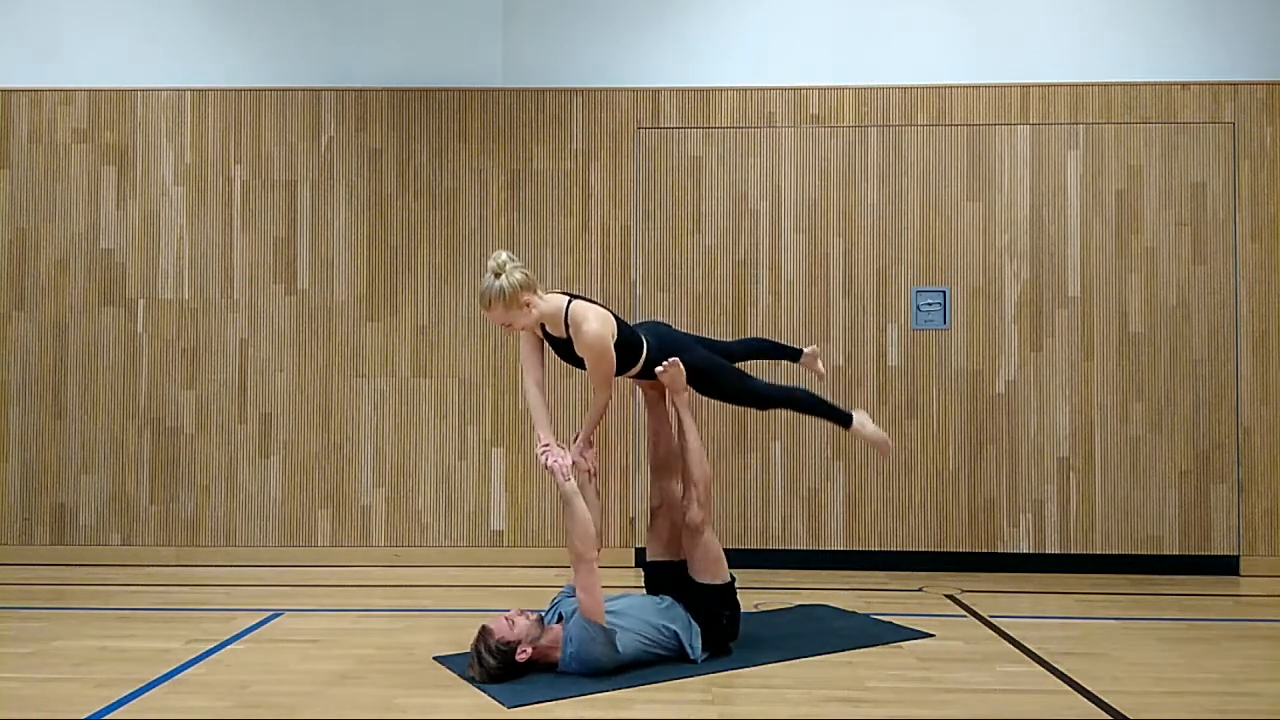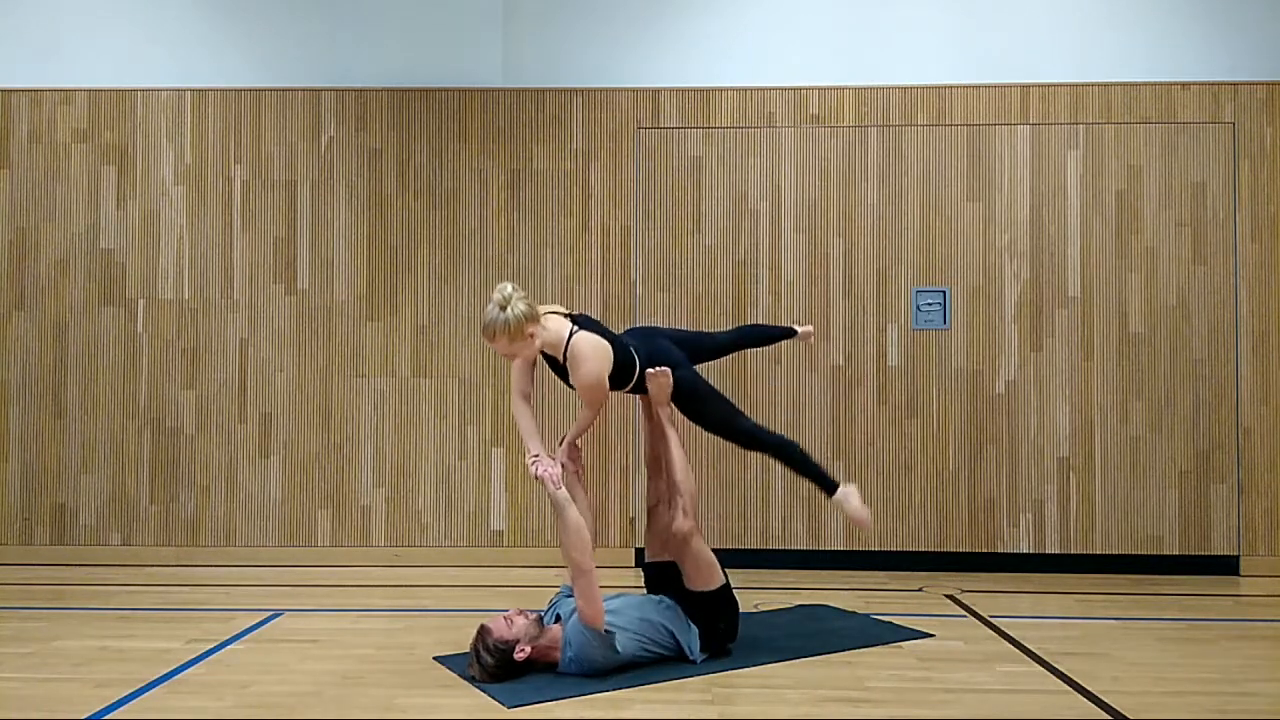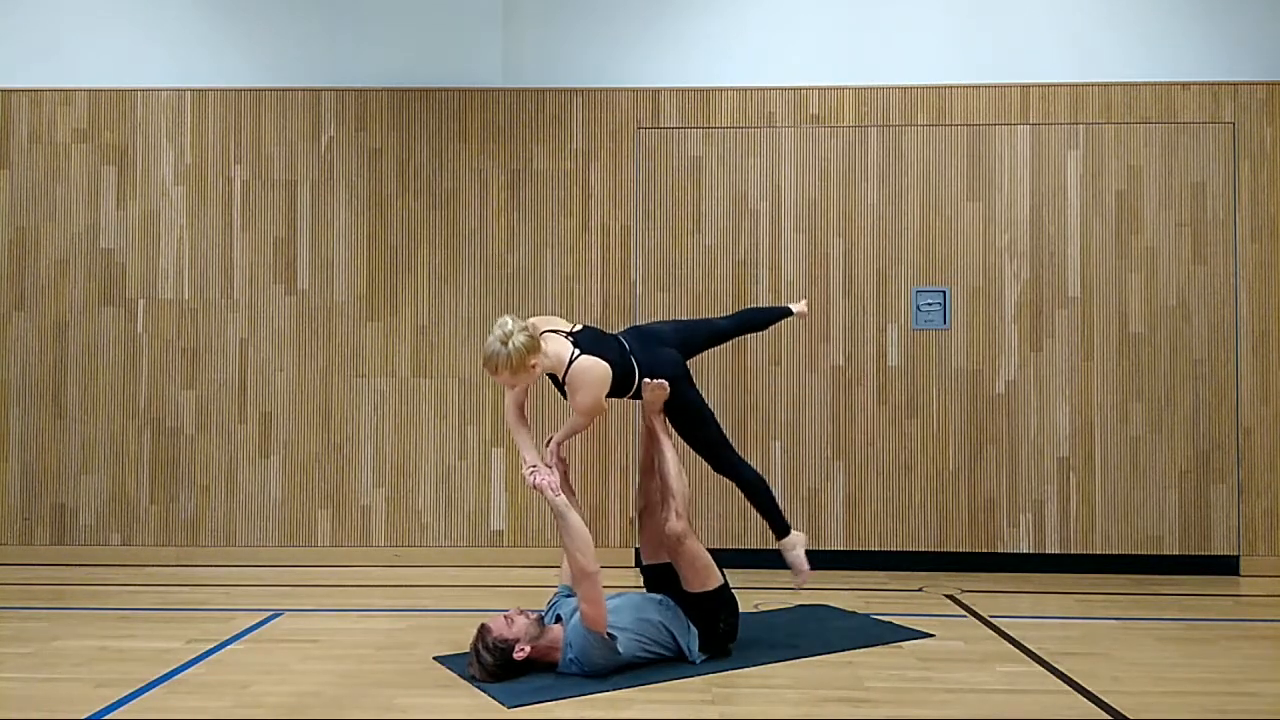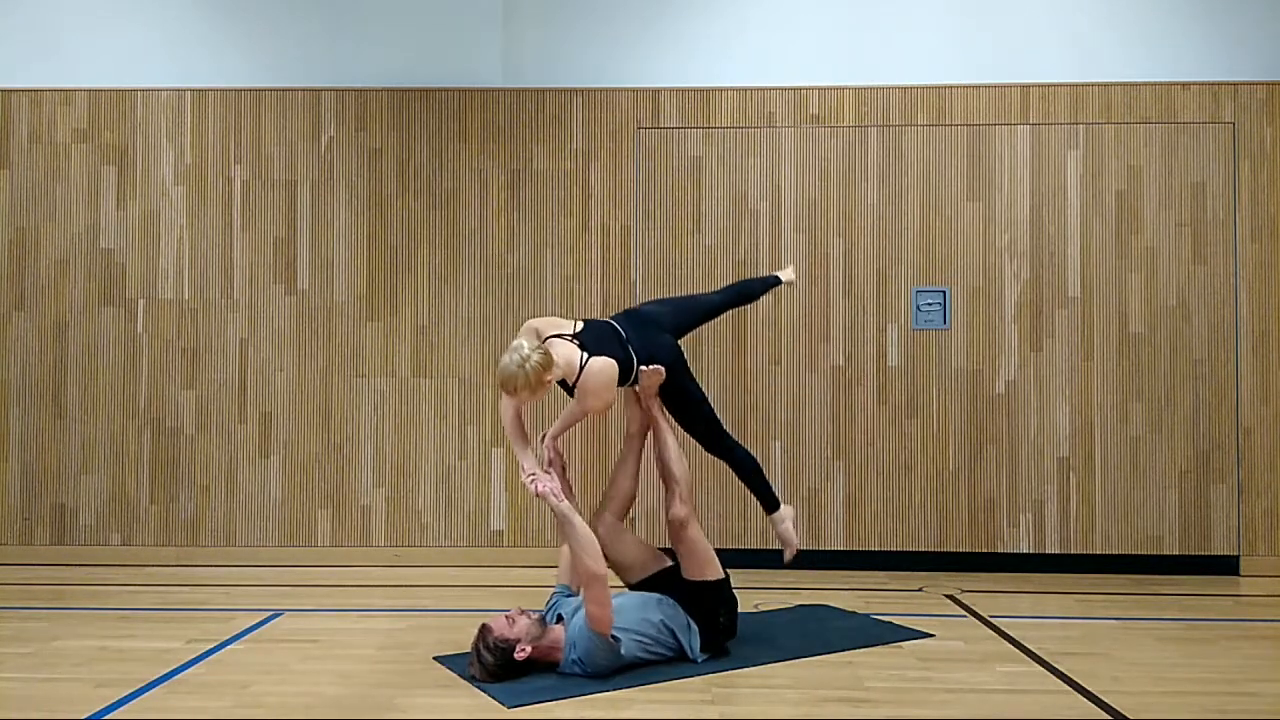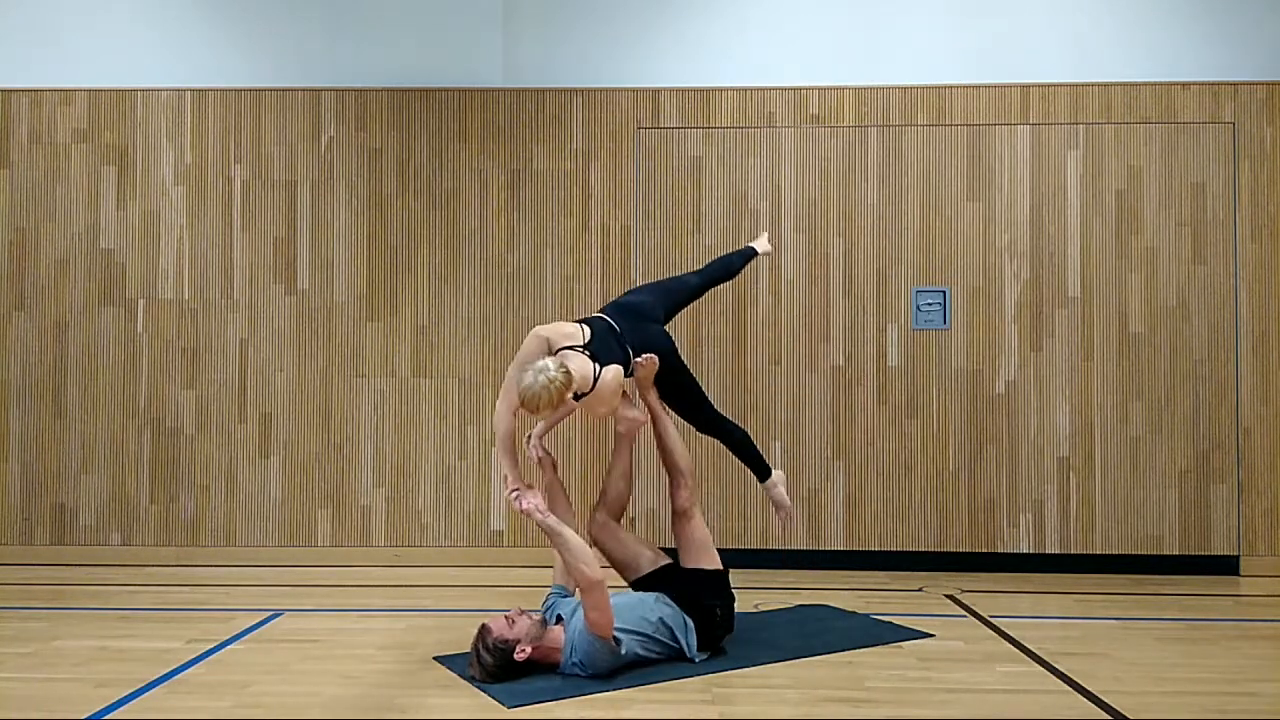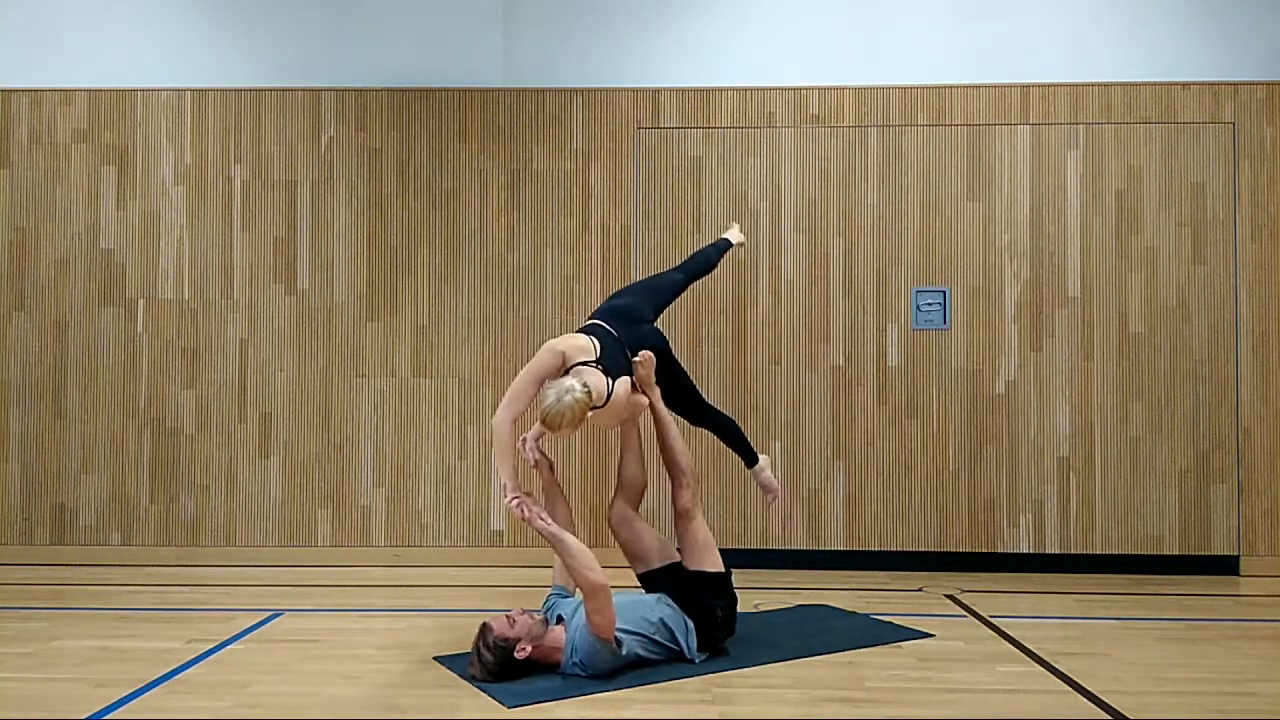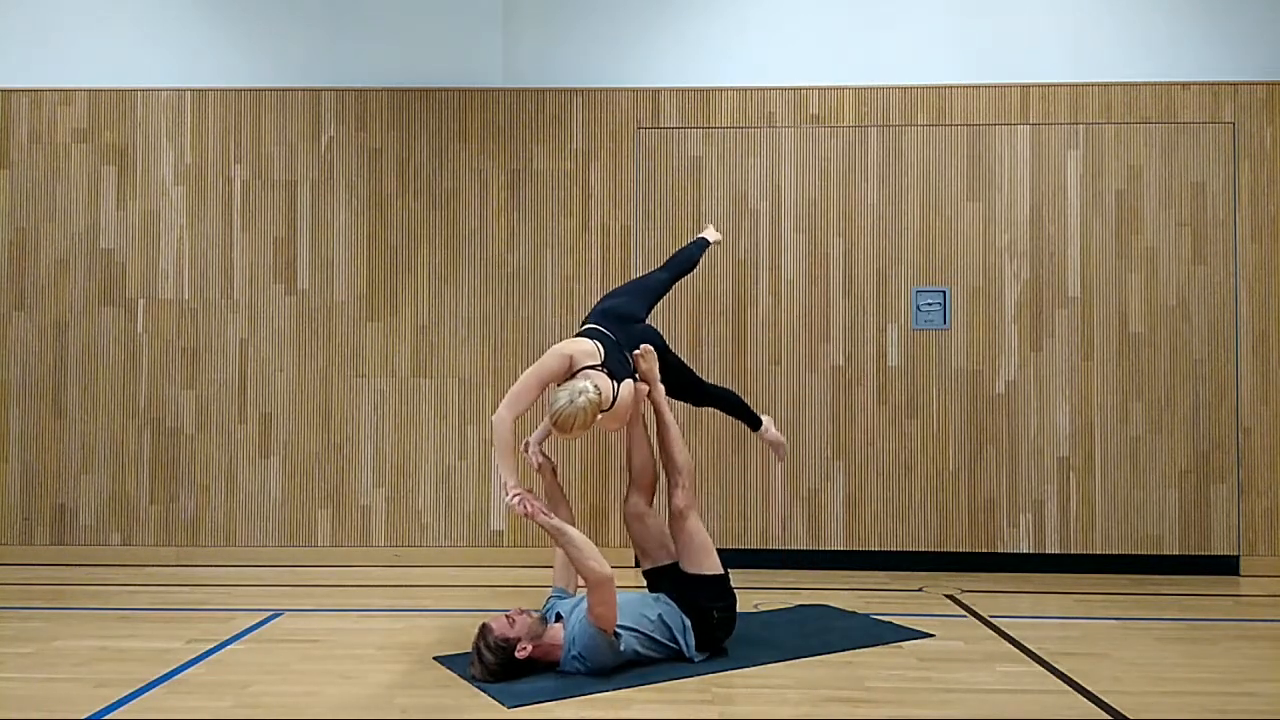
dt=0.3s
person 1, frame 1
left shoulder: (588, 330)
right shoulder: (536, 313)
left elbow: (603, 393)
right elbow: (532, 385)
left wrist: (584, 438)
right wrist: (546, 440)
left hip: (670, 357)
right hip: (644, 340)
left knee: (763, 395)
right knee: (731, 350)
left ankle: (853, 421)
right ankle: (802, 355)
person 1, frame 2
left shoulder: (586, 363)
right shoulder: (534, 322)
left elbow: (592, 411)
right elbow: (520, 398)
left wrist: (565, 444)
right wrist: (537, 452)
left hip: (662, 371)
right hip: (639, 344)
left knee: (747, 432)
right knee: (723, 340)
left ankle: (837, 491)
right ankle: (794, 331)
person 1, frame 3
left shoulder: (585, 384)
right shoulder: (531, 331)
left elbow: (583, 417)
right elbow: (514, 407)
left wrist: (555, 442)
right wrist: (531, 456)
left hip: (661, 375)
right hip: (638, 342)
left knee: (726, 460)
right knee: (726, 325)
left ankle: (786, 536)
right ankle: (790, 309)
person 1, frame 4
left shoulder: (595, 388)
right shoulder: (533, 334)
right elbow: (508, 406)
left wrist: (553, 434)
right wrist: (528, 462)
left hip: (659, 361)
right hip: (636, 323)
left knee: (717, 441)
right knee: (718, 300)
left ankle: (776, 510)
right ankle: (778, 278)
person 1, frame 5
left shoulder: (604, 393)
right shoulder: (541, 339)
right elbow: (503, 409)
left wrist: (542, 428)
right wrist: (512, 478)
left hip: (652, 351)
right hip: (627, 312)
left knee: (708, 420)
right knee: (700, 279)
left ankle: (768, 477)
right ankle: (754, 249)
person 1, frame 6
left shoulder: (614, 403)
right shoulder: (557, 352)
right elbow: (503, 418)
left wrist: (537, 433)
right wrist: (511, 489)
left hip: (646, 349)
right hip: (619, 315)
left knee: (699, 412)
right knee: (682, 275)
left ankle: (755, 463)
right ankle: (729, 240)
person 1, frame 7
left shoulder: (618, 407)
right shoulder: (565, 355)
right elbow: (503, 416)
right wrist: (511, 485)
left hip: (644, 347)
right hip: (612, 315)
left knee: (700, 393)
right knee: (668, 273)
left ankle: (760, 425)
right ankle: (706, 239)
person 2, frame 1
left shoulder: (556, 616)
right shoulder: (583, 651)
left elbow: (589, 549)
right elbow: (584, 560)
left wrist: (584, 480)
right wrist: (567, 487)
left hip: (670, 607)
right hip: (705, 624)
right knee: (695, 515)
left ankle: (655, 394)
right ankle: (679, 401)
person 2, frame 2
left shoulder: (557, 615)
right shoulder: (582, 652)
left elbow: (580, 559)
right elbow: (582, 569)
left wrist: (572, 479)
right wrist: (559, 496)
left hip: (670, 606)
right hip: (704, 626)
right knee: (682, 526)
right ankle: (662, 411)
person 2, frame 3
left shoulder: (555, 616)
right shoulder: (582, 653)
left elbow: (576, 557)
right elbow: (587, 571)
left wrist: (562, 481)
right wrist: (558, 503)
left hip: (671, 604)
right hip: (705, 626)
right knee: (674, 527)
right ankle: (655, 418)
person 2, frame 4
left shoulder: (556, 615)
right shoulder: (585, 653)
left elbow: (571, 547)
right elbow: (594, 574)
left wrist: (560, 479)
right wrist: (560, 506)
left hip: (672, 604)
right hip: (705, 622)
left knee: (604, 524)
right knee: (679, 515)
left ankle: (637, 428)
right ankle: (651, 407)
person 2, frame 5
left shoulder: (554, 616)
right shoulder: (586, 654)
left elbow: (567, 541)
right elbow: (592, 580)
left wrist: (549, 474)
right wrist: (544, 519)
left hip: (669, 604)
right hip: (702, 618)
left knee: (601, 523)
right knee: (683, 502)
left ankle: (627, 431)
right ankle: (648, 396)
person 2, frame 6
left shoulder: (555, 615)
right shoulder: (585, 656)
left elbow: (566, 539)
right elbow: (596, 584)
left wrist: (547, 477)
right wrist: (542, 525)
left hip: (672, 603)
right hip: (703, 618)
left knee: (621, 511)
right knee: (685, 502)
right ankle: (651, 396)
person 2, frame 7
left shoulder: (553, 616)
right shoulder: (585, 650)
left elbow: (566, 544)
right elbow: (601, 575)
left wrist: (549, 479)
right wrist: (544, 520)
left hip: (672, 604)
right hip: (703, 619)
right knee: (680, 503)
right ankle: (655, 394)
